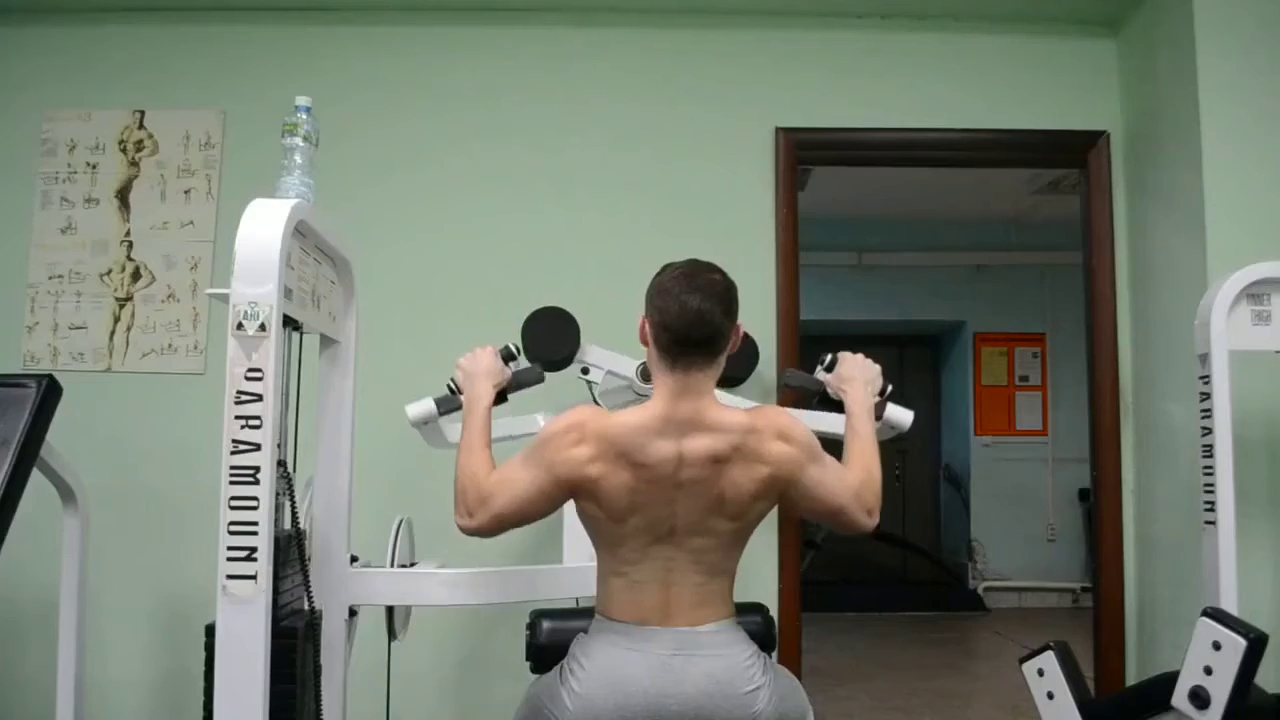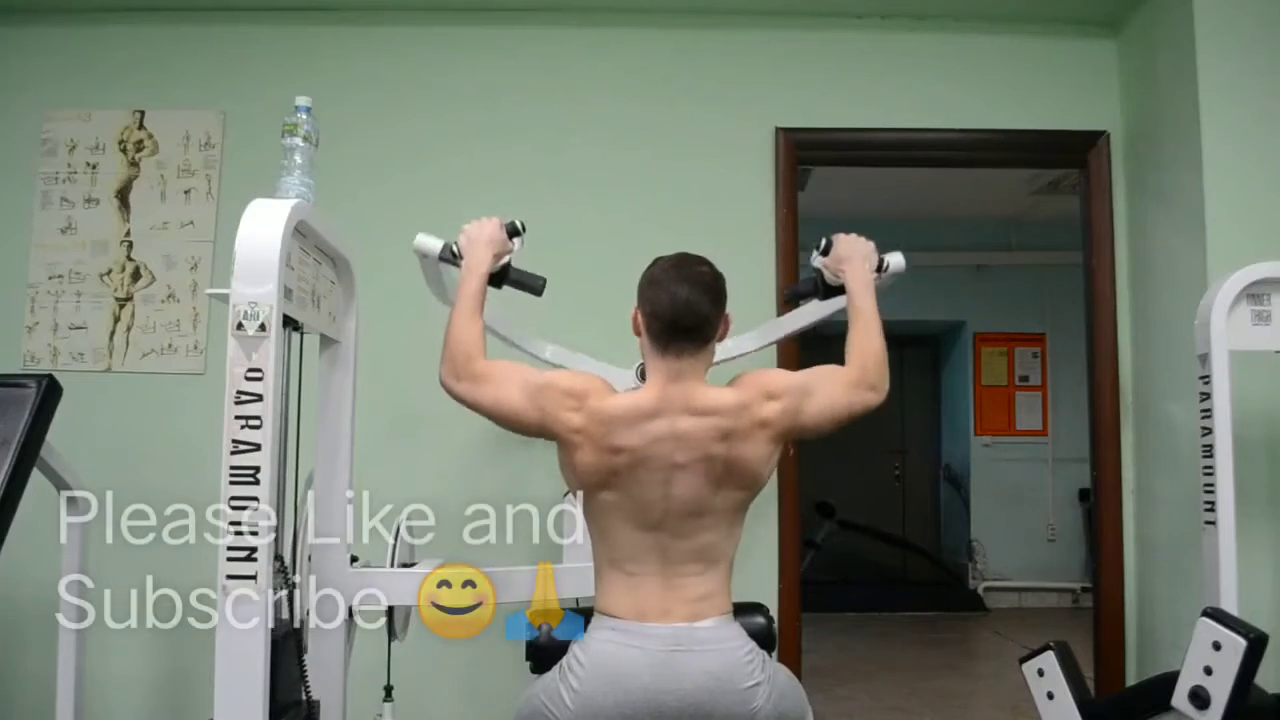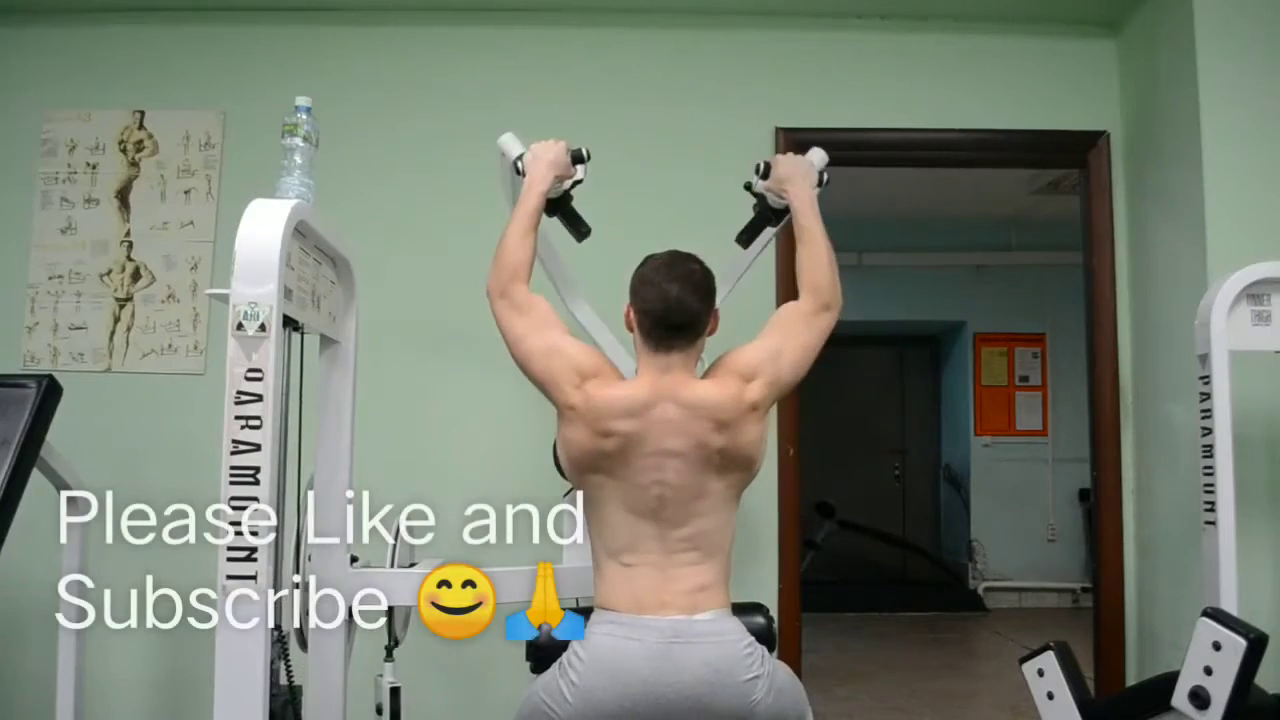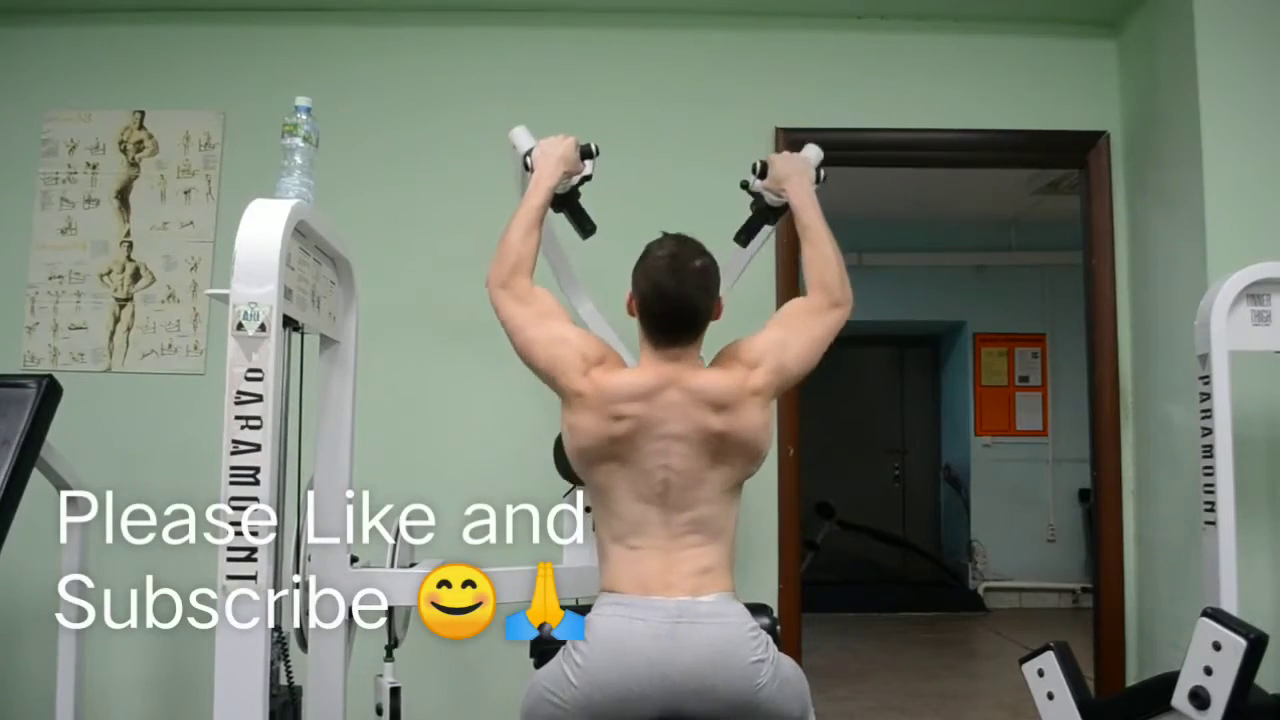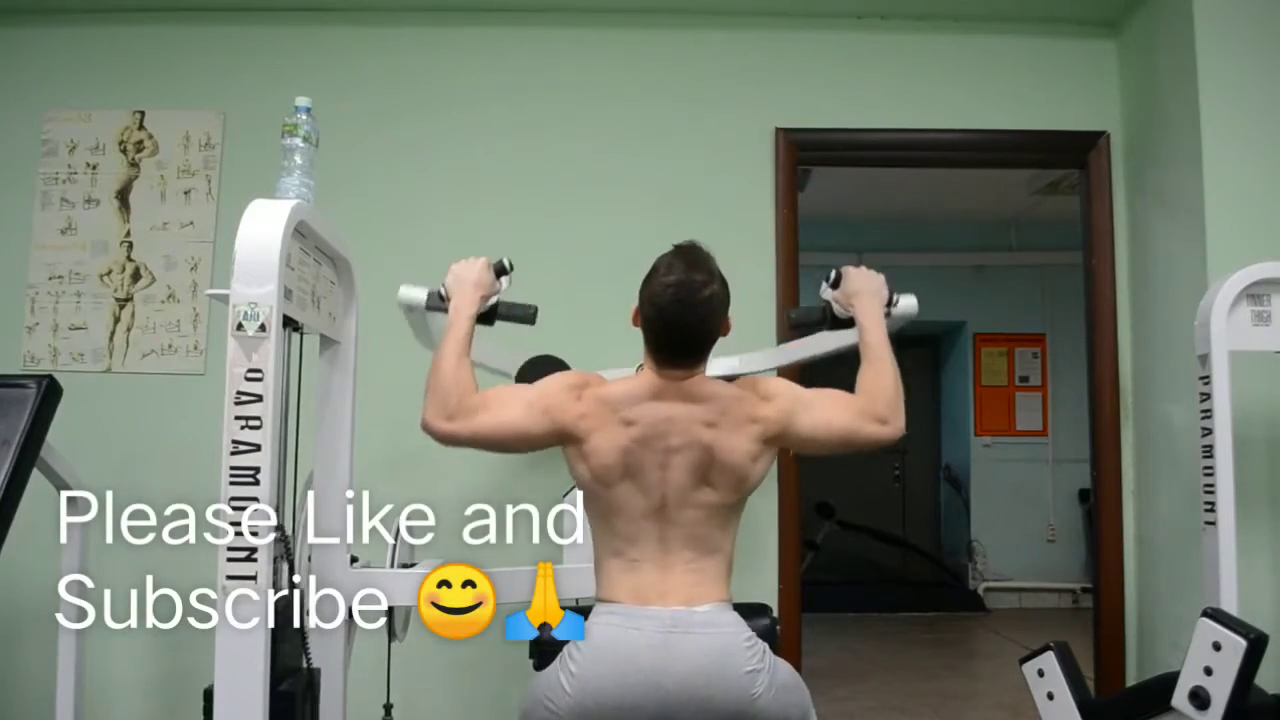
dt=0.5s
person 1, frame 1
left shoulder: (582, 440)
right shoulder: (773, 442)
left elbow: (474, 514)
right elbow: (863, 512)
left wrist: (479, 394)
right wrist: (859, 397)
left hip: (609, 677)
right hip: (726, 678)
person 1, frame 2
left shoulder: (582, 414)
right shoulder: (759, 413)
left elbow: (461, 374)
right elbow: (869, 383)
left wrist: (477, 262)
right wrist: (857, 276)
left hip: (609, 666)
right hip: (723, 666)
person 1, frame 3
left shoulder: (585, 400)
right shoulder: (744, 400)
left elbow: (506, 292)
right elbow: (820, 304)
left wrist: (538, 182)
right wrist: (800, 196)
left hip: (609, 663)
right hip: (722, 661)
person 1, frame 4
left shoulder: (589, 385)
right shoulder: (748, 386)
left elbow: (507, 286)
right elbow: (833, 300)
left wrist: (545, 179)
right wrist: (800, 191)
left hip: (614, 644)
right hip: (725, 643)
person 1, frame 5
left shoulder: (583, 409)
right shoulder: (758, 412)
left elbow: (445, 417)
right elbow: (884, 418)
left wrist: (465, 302)
right wrist: (868, 309)
left hip: (608, 656)
right hip: (721, 655)
